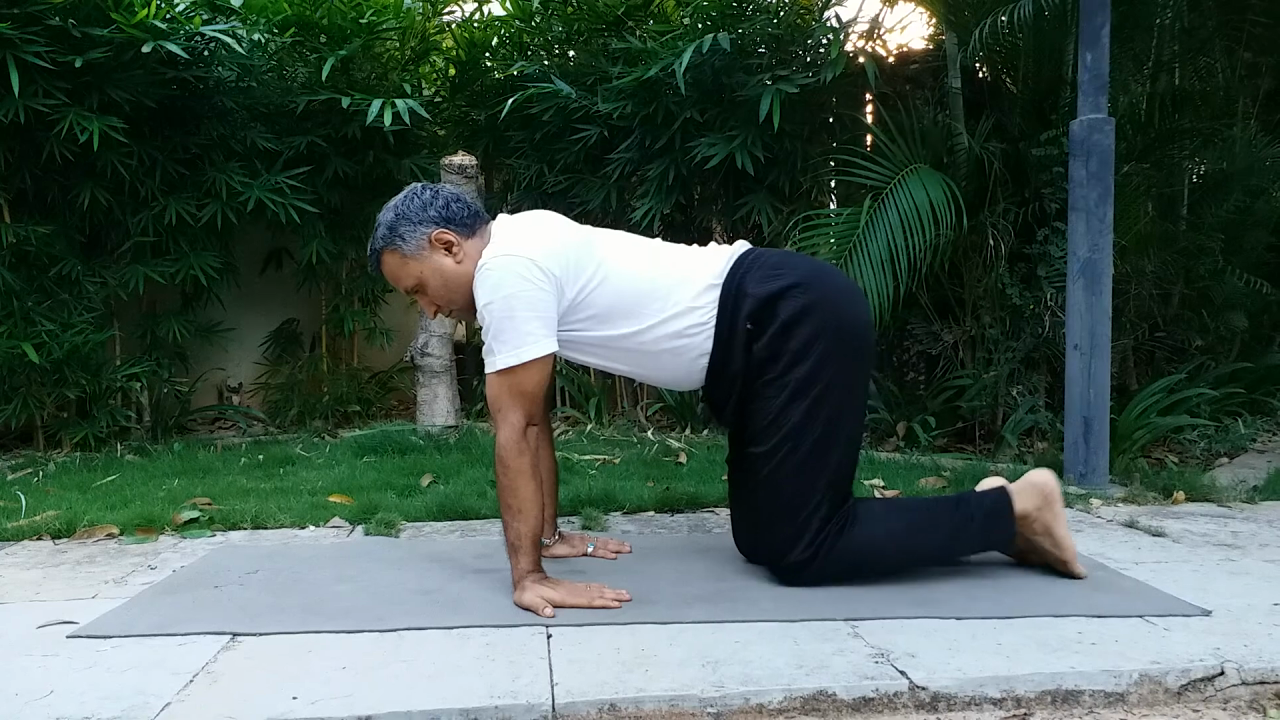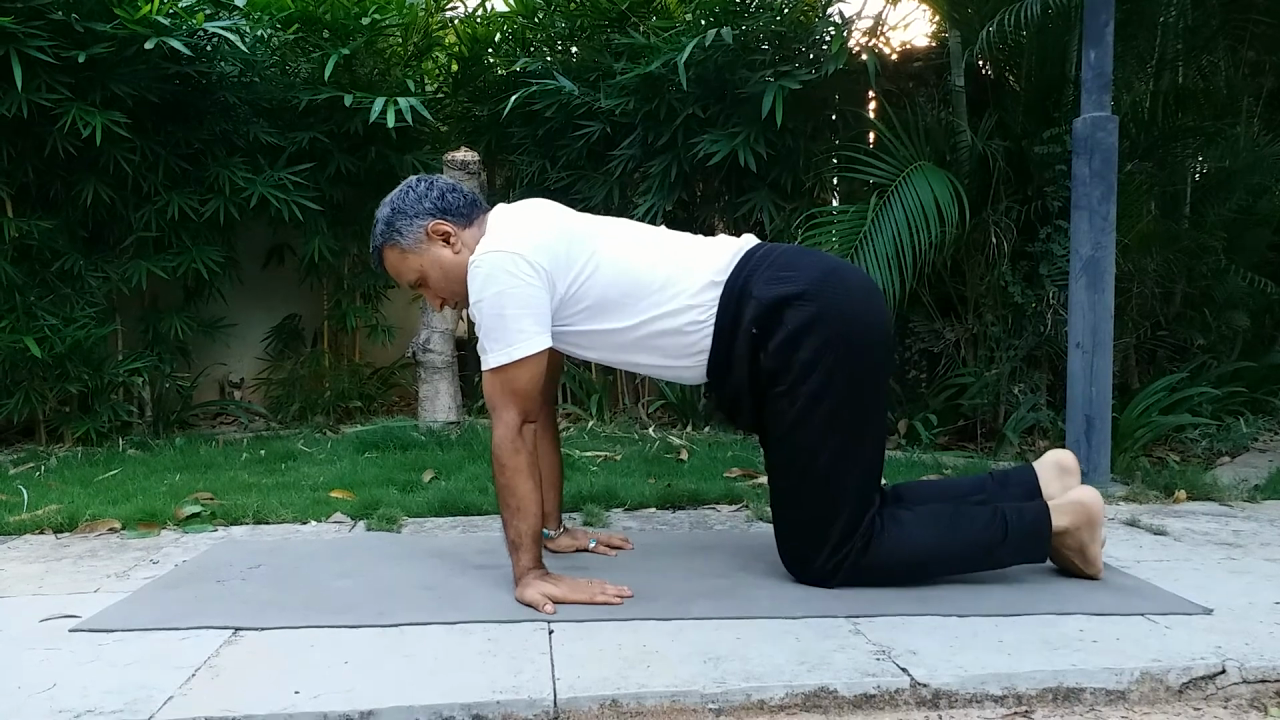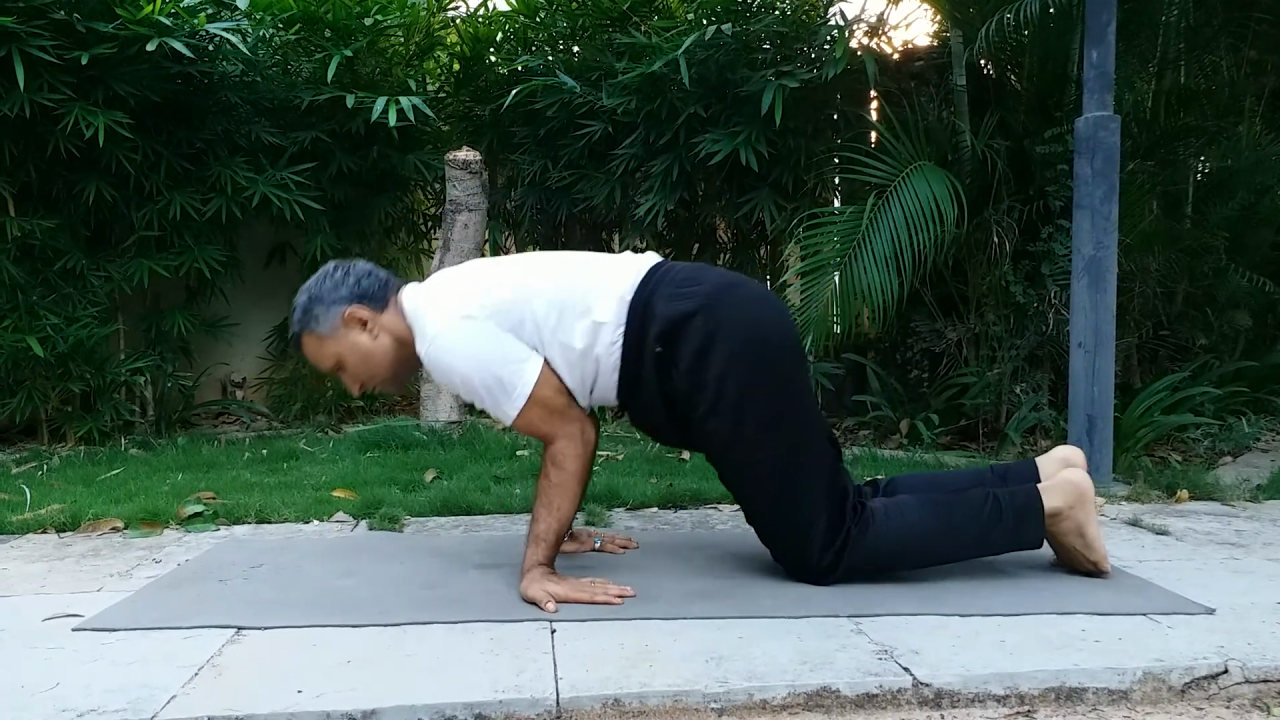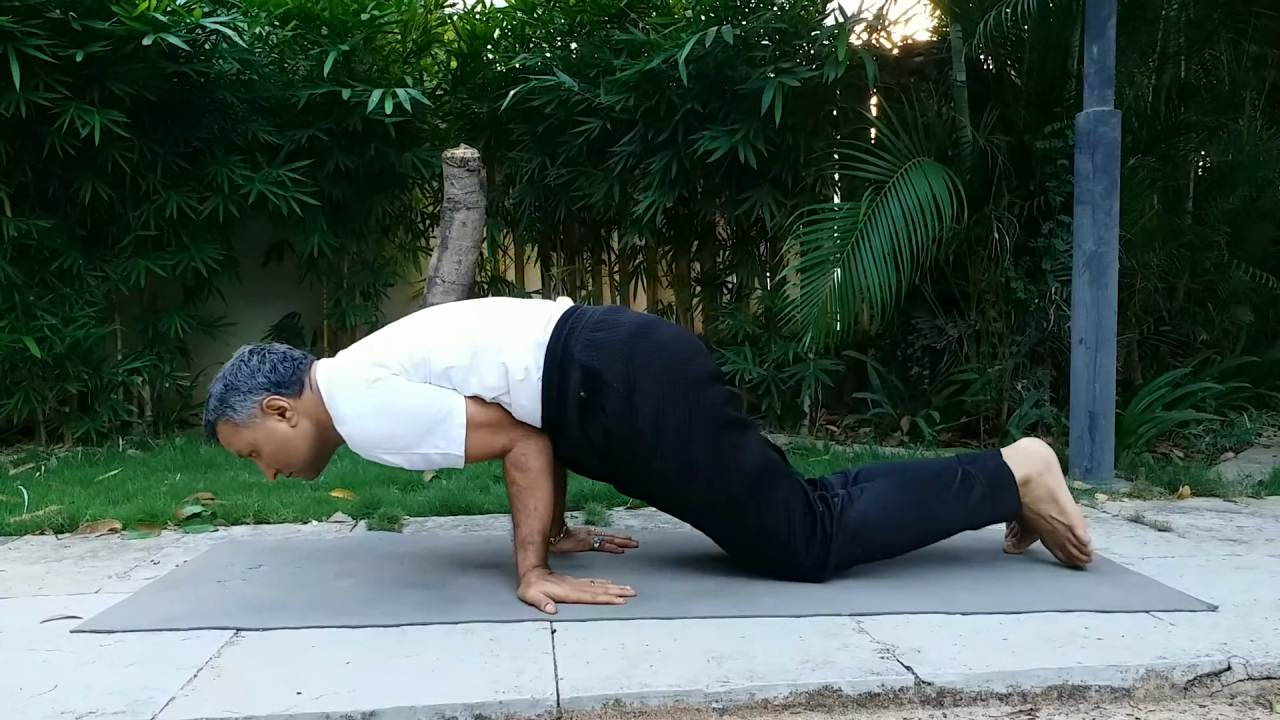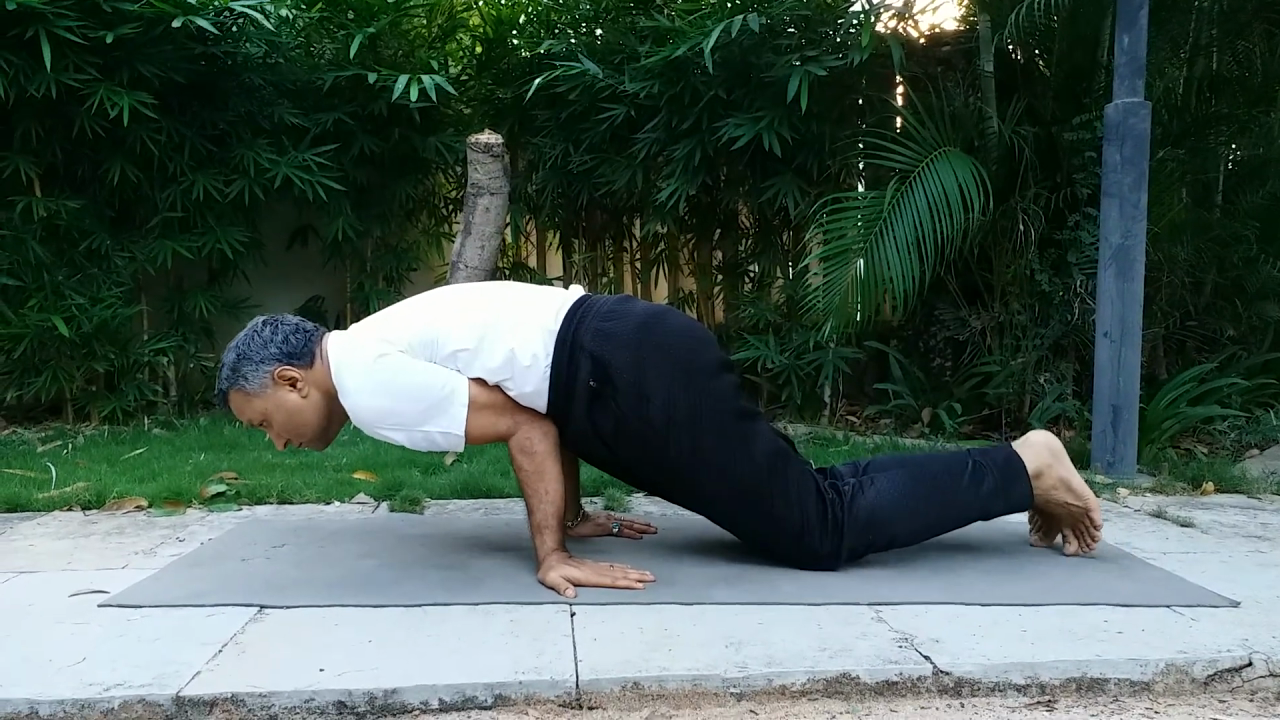
dt=1s
person 1, frame 1
left shoulder: (505, 271)
right shoulder: (516, 252)
left elbow: (515, 430)
right elbow: (534, 421)
left wrist: (529, 575)
right wrist: (547, 533)
left hip: (797, 321)
right hip: (785, 320)
left knee: (797, 549)
right knee: (765, 534)
left ankle: (1014, 507)
right ankle: (985, 506)
person 1, frame 2
left shoulder: (498, 265)
right shoulder: (522, 237)
left elbow: (513, 427)
right elbow: (538, 413)
left wrist: (529, 571)
right wrist: (552, 527)
left hip: (804, 322)
right hip: (811, 308)
left knee: (827, 554)
right knee: (834, 513)
left ankle: (1053, 521)
right ankle: (1037, 483)
person 1, frame 3
left shoulder: (444, 332)
right shoulder: (451, 301)
left elbow: (569, 434)
right elbow: (565, 420)
left wrist: (537, 568)
right wrist: (555, 530)
left hip: (712, 342)
right hip: (720, 324)
left knee: (824, 546)
right knee: (830, 512)
left ankle: (1041, 502)
right ankle: (1039, 474)
person 1, frame 4
left shoulder: (360, 407)
right shoulder: (371, 372)
left elbow: (519, 440)
left wrist: (533, 572)
right wrist: (551, 531)
left hip: (628, 386)
right hip: (624, 365)
left knee: (810, 540)
right knee: (800, 507)
left ankle: (1010, 479)
right ankle: (1003, 468)
person 1, frame 5
left shoulder: (367, 384)
right shoulder: (381, 348)
left elbow: (522, 425)
left wrist: (550, 557)
right wrist: (570, 515)
left hip: (635, 377)
right hip: (631, 356)
left knee: (821, 529)
right knee: (806, 499)
left ankle: (1022, 469)
right ankle: (1015, 468)
